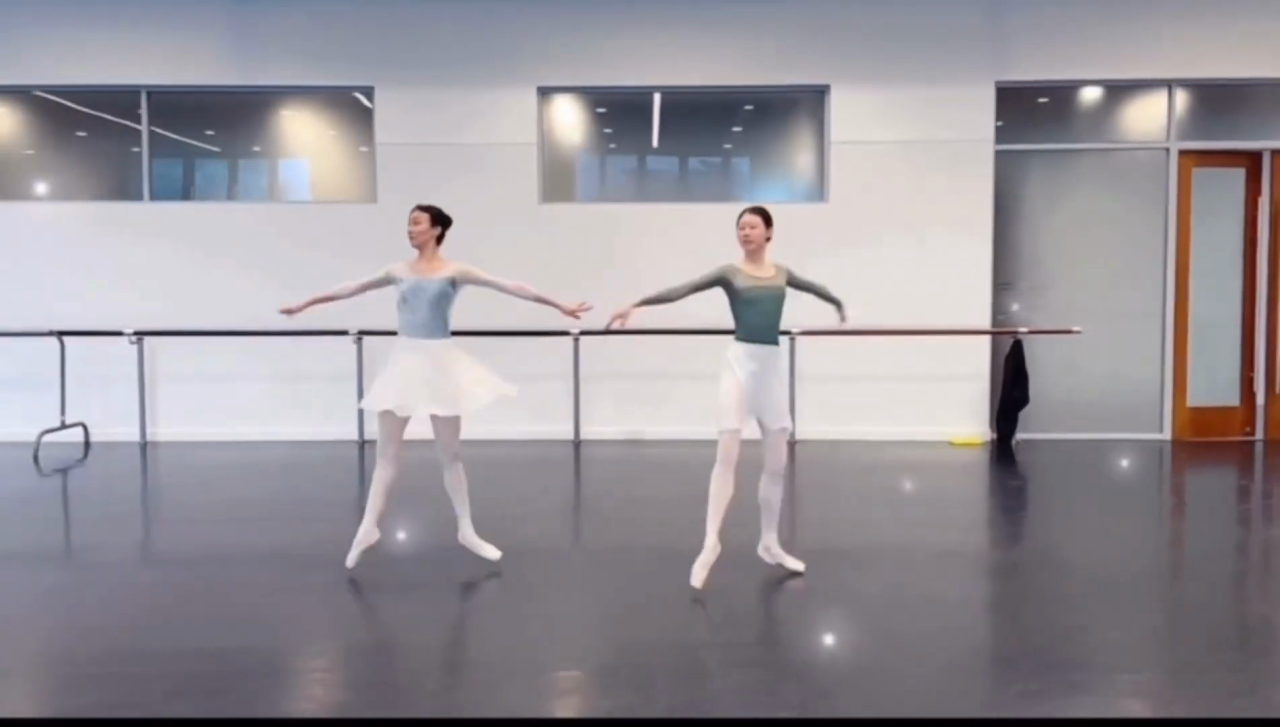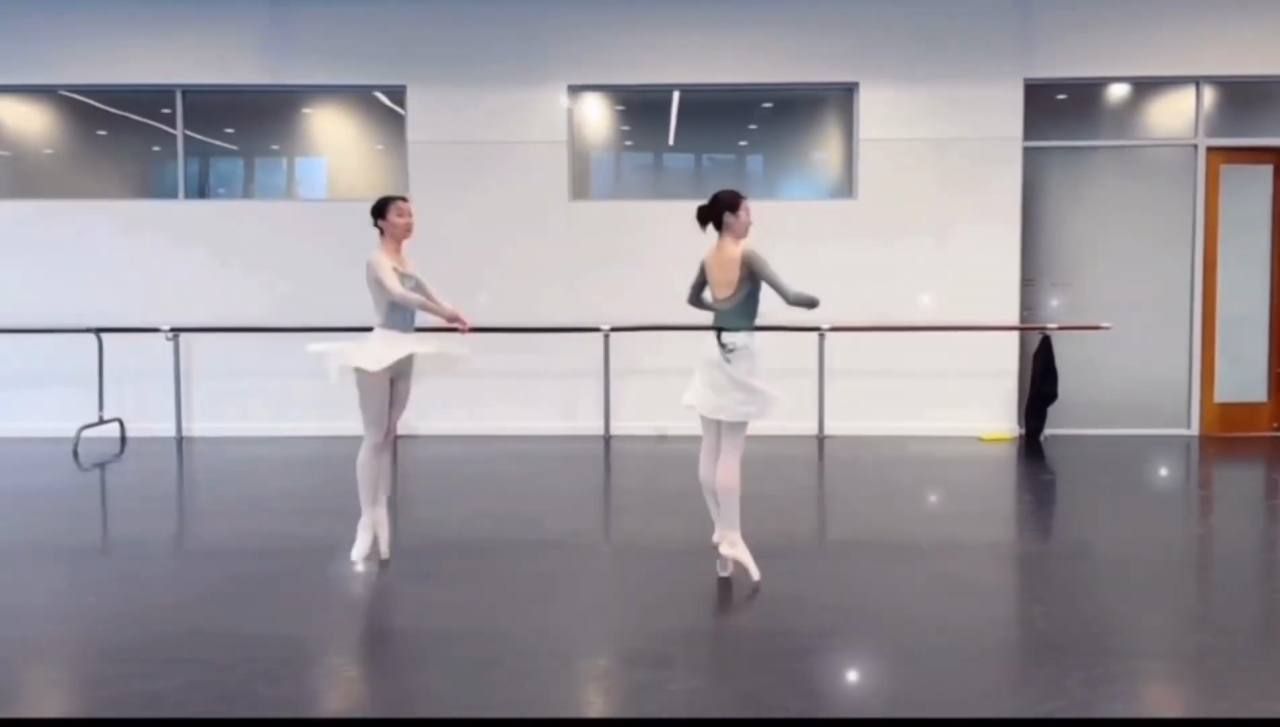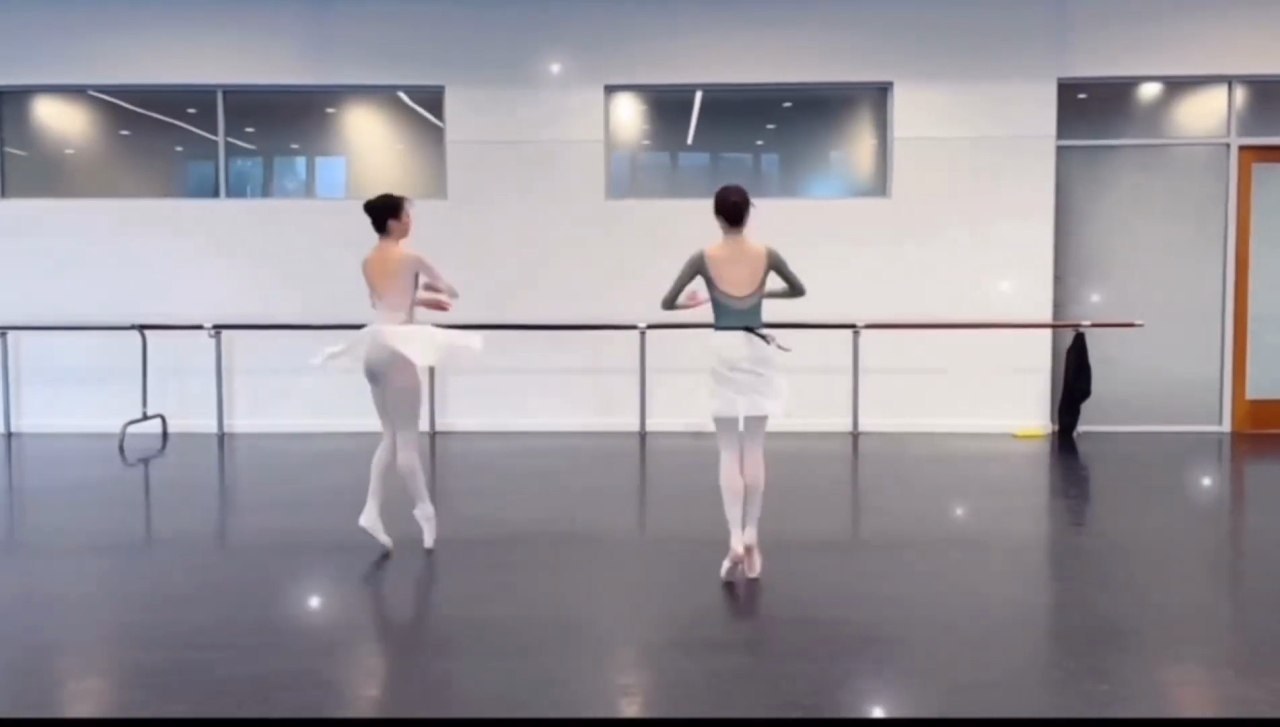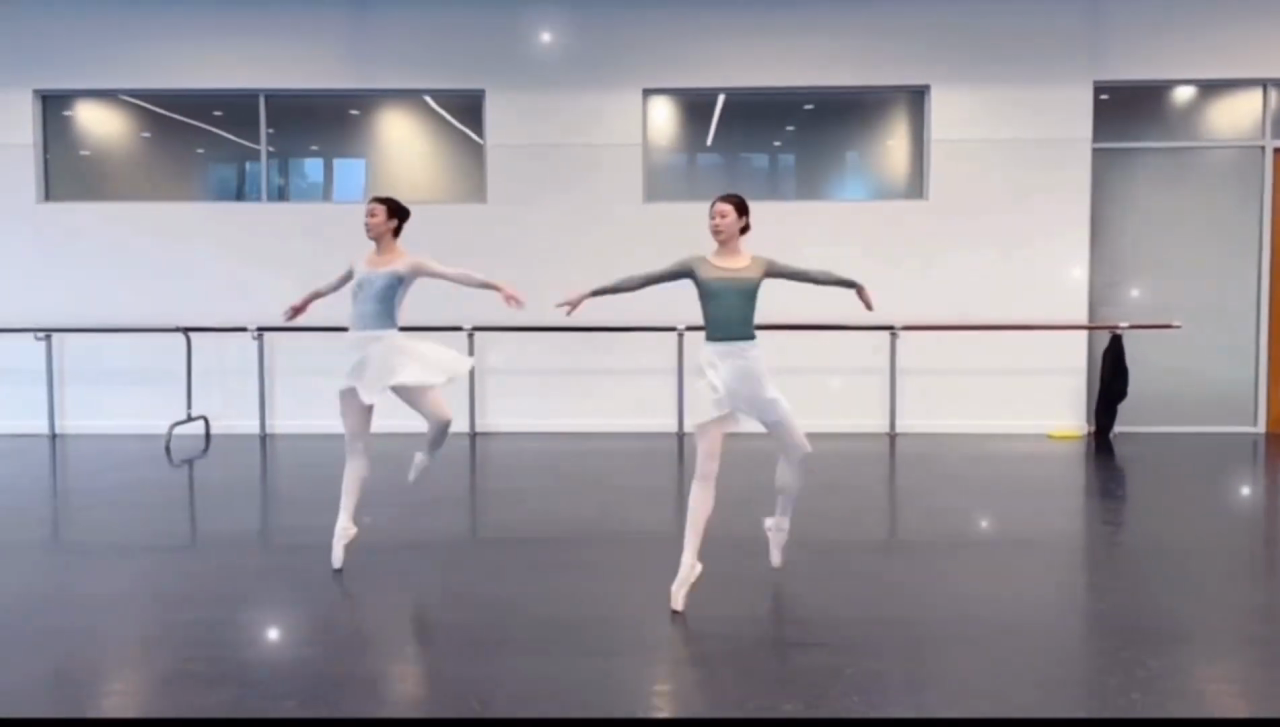
dt=0.5s
person 1, frame 1
left shoulder: (783, 273)
right shoulder: (730, 273)
left elbow: (814, 288)
right elbow: (680, 291)
left wrist: (837, 305)
right wrist: (632, 306)
left hip: (772, 365)
right hip: (740, 362)
left knee: (777, 464)
right knee: (727, 460)
left ankle: (769, 543)
right ankle: (710, 544)
person 1, frame 2
left shoulder: (711, 259)
right shoulder: (746, 256)
left elbow: (694, 299)
right elbow: (791, 298)
right wrist: (811, 300)
left hip: (717, 354)
right hip: (740, 352)
left knee: (711, 453)
right knee: (730, 453)
left ankle: (725, 534)
right ankle: (730, 537)
person 1, frame 3
left shoulder: (702, 256)
right shoulder: (765, 253)
left elbow: (668, 302)
right elbow: (797, 290)
left wrist: (687, 299)
left hip: (725, 351)
right hip: (759, 350)
left knee: (728, 452)
right knee: (753, 451)
left ankle: (740, 537)
right ankle: (749, 536)
person 1, frame 4
left shoulder: (762, 265)
right shoulder: (697, 265)
left elbow: (814, 276)
right elbow: (642, 278)
left wrist: (855, 285)
right wrist: (589, 293)
left hip: (751, 367)
right hip: (715, 366)
left knee: (796, 450)
right knee: (705, 472)
left ankle: (779, 523)
right ankle: (687, 563)
person 2, frame 1
left shoulder: (456, 271)
right shoulder: (400, 271)
left elbow: (510, 285)
right elbow: (356, 287)
left wrist: (559, 305)
right wrist: (308, 302)
left hip: (439, 364)
right hip: (402, 365)
left knee: (450, 454)
right knee: (387, 454)
left ankle: (466, 531)
right ankle: (367, 528)
person 2, frame 2
left shoulder: (403, 262)
right shoulder: (377, 259)
left elbow: (424, 295)
right elbow: (397, 294)
left wrist: (447, 313)
right wrist: (445, 312)
left hip: (398, 356)
right hip: (378, 356)
left knee: (384, 440)
right knee: (375, 440)
left ankle: (377, 515)
right ankle: (369, 519)
person 2, frame 3
left shoulder: (370, 260)
right shoulder: (410, 258)
right elbow: (450, 292)
left wrist: (425, 291)
right wrist: (438, 297)
left hip: (378, 352)
right hip: (397, 350)
left knee: (395, 437)
right knee: (407, 438)
left ankle: (372, 511)
right ankle: (426, 512)
person 2, frame 4
left shoulder: (408, 263)
right shoulder: (360, 264)
left elbow: (457, 274)
right elbow: (333, 284)
left wrist: (499, 287)
right wrist: (305, 301)
left hip: (393, 355)
right hip: (358, 359)
left knee: (442, 418)
right knee: (355, 450)
left ankle: (425, 456)
right ankle: (344, 525)
